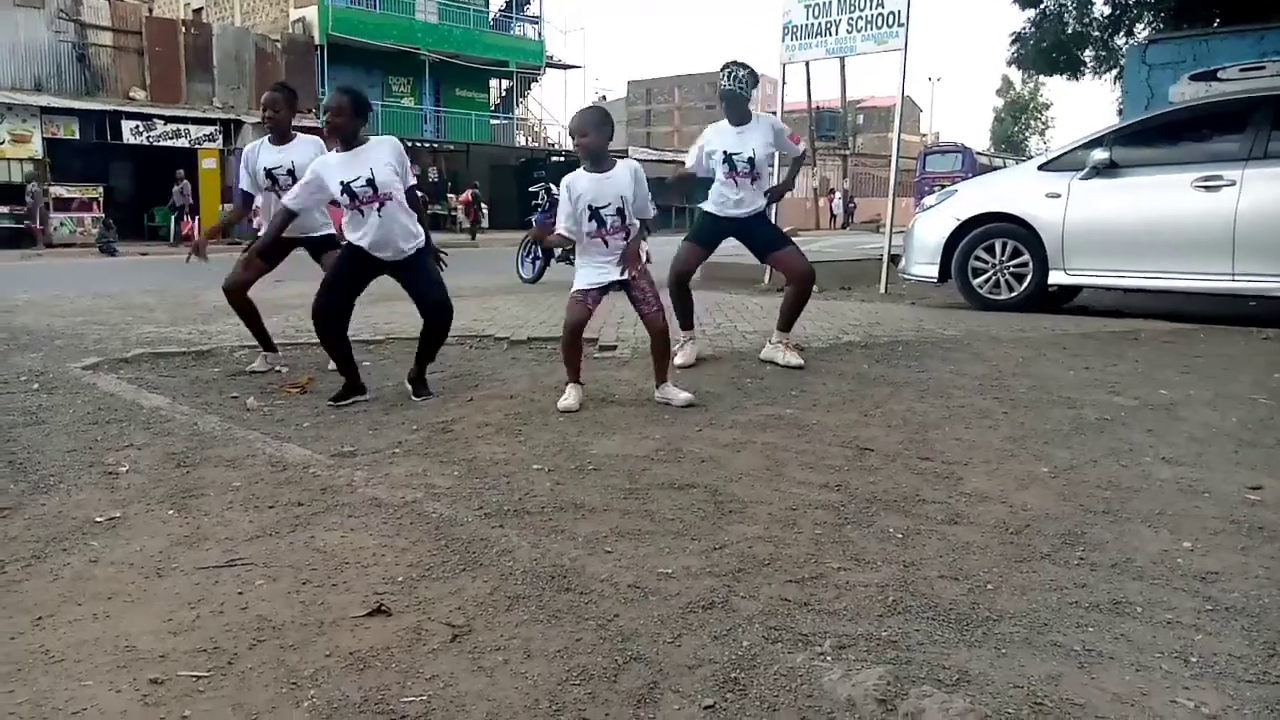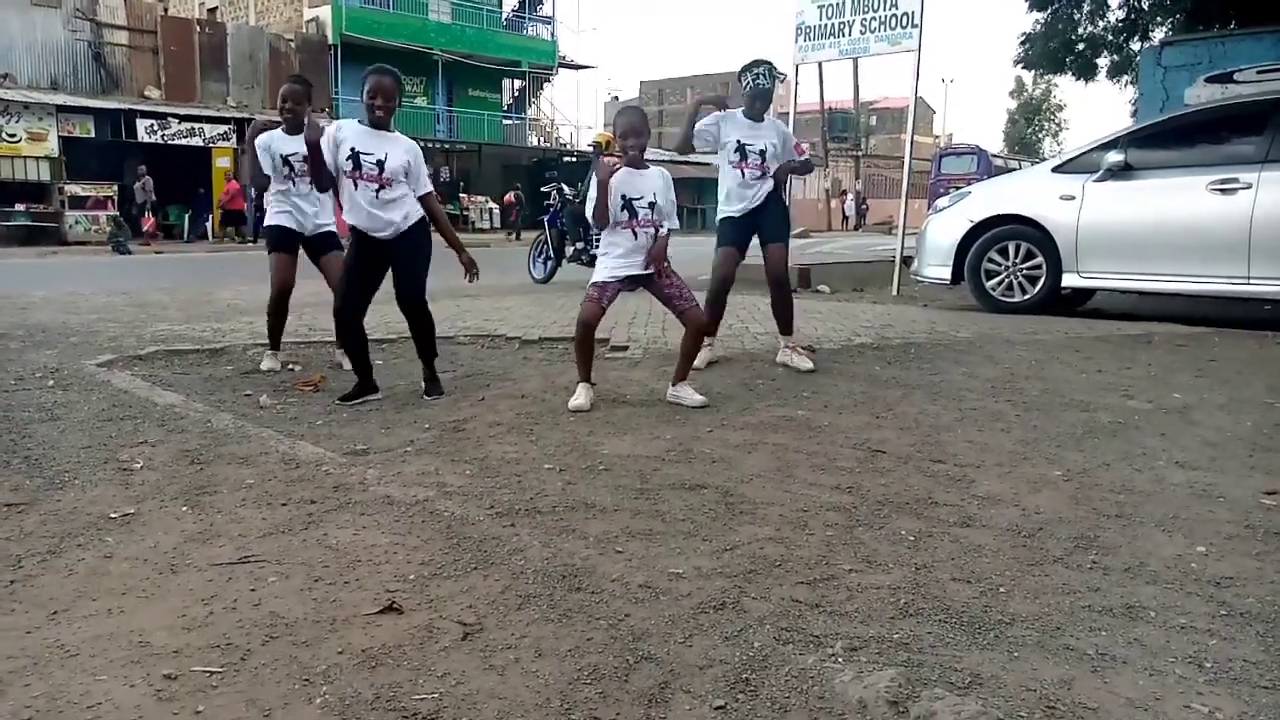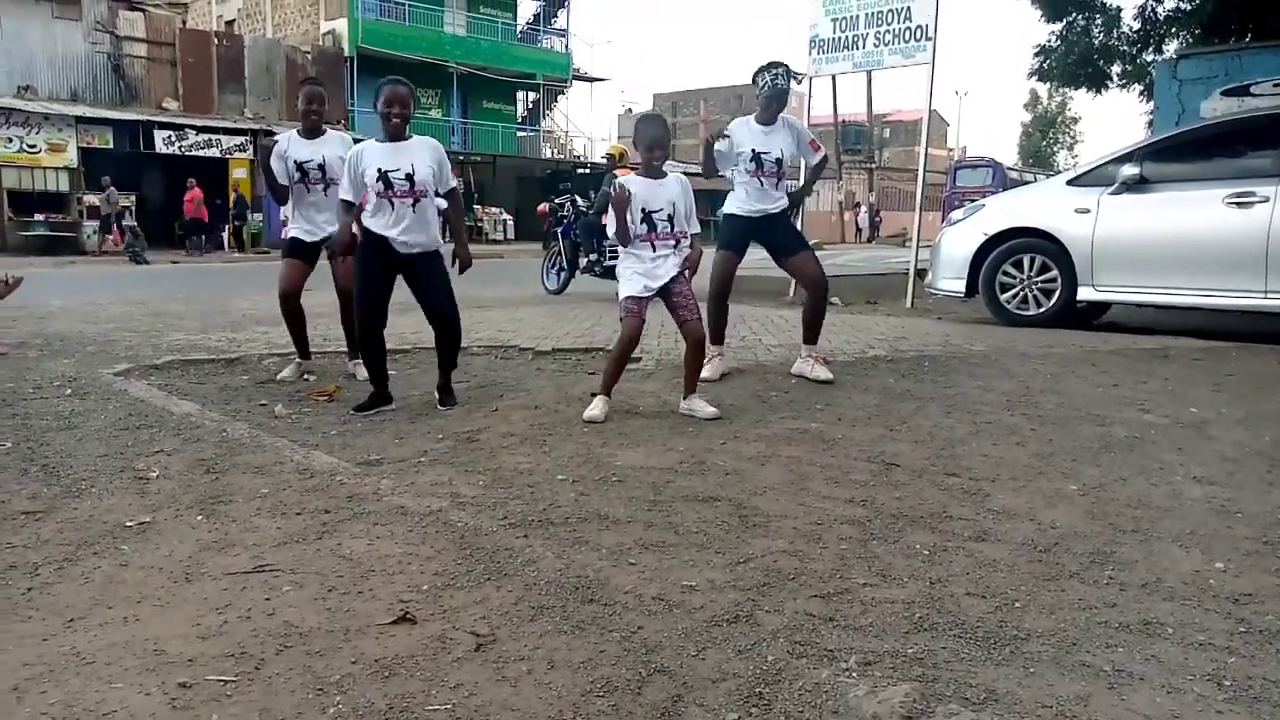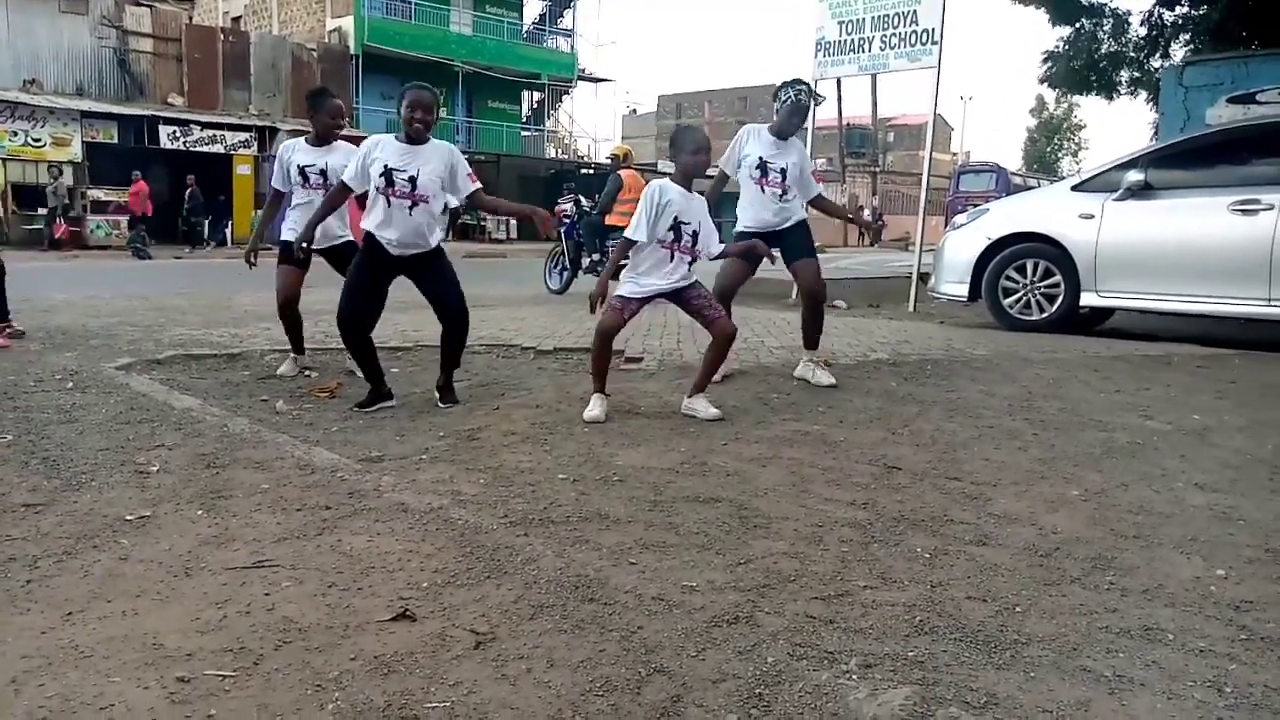
dt=1s
person 1, frame 1
left shoulder: (390, 146)
right shoulder: (323, 167)
left elbow: (411, 196)
right elbow: (288, 208)
left wrist: (429, 243)
right wrist: (259, 245)
left hip: (409, 248)
right hip: (360, 251)
left knee: (440, 311)
right knee: (324, 314)
left ankle: (418, 374)
right ankle: (353, 383)
person 1, frame 2
left shoulder: (408, 147)
right shoulder: (340, 131)
left elbow: (429, 201)
left wrist: (460, 249)
right wrist: (314, 154)
left hip: (409, 234)
right hip: (364, 238)
left knee: (412, 303)
right knee: (346, 312)
left ankle: (430, 373)
right ankle: (366, 381)
person 1, frame 3
left shoulder: (430, 147)
right shoulder: (361, 153)
left elbow: (452, 196)
right elbow: (348, 206)
left wrist: (461, 243)
right wrist: (345, 226)
left hip: (424, 249)
right hip: (376, 246)
left knee: (446, 317)
right knee: (368, 322)
left ankle: (444, 384)
right ankle: (380, 391)
person 1, frame 4
left shoulder: (446, 154)
right shoulder: (375, 145)
left elbow: (478, 199)
right elbow: (344, 189)
left wrist: (528, 211)
right wrist: (311, 225)
left hip: (425, 252)
right hip: (377, 249)
left knee: (456, 314)
right knee: (349, 320)
left ankle: (445, 382)
right ankle: (379, 387)
person 2, frame 1
left shoulder: (769, 124)
right shoulder: (713, 133)
left elbow: (800, 152)
right elbow: (690, 171)
left wrist: (786, 184)
left hip: (754, 215)
right hip: (716, 213)
left knee: (804, 275)
right knee: (678, 273)
left ankle: (778, 342)
right ankle: (687, 340)
person 2, frame 2
left shoulder: (778, 129)
right shoulder: (723, 121)
left elbow: (806, 164)
right elbow: (683, 147)
left wrist: (788, 167)
right wrist: (700, 104)
left hip: (769, 205)
right hip: (732, 212)
left knee: (778, 277)
right knee: (722, 279)
left ankle: (788, 346)
right ankle: (706, 344)
person 2, frame 3
left shoulder: (792, 127)
right shoulder: (738, 128)
left elbow: (821, 158)
right elbow: (711, 172)
left wrist: (805, 188)
right wrist: (708, 147)
left hip: (777, 215)
right hip: (739, 214)
left knee: (818, 283)
right knee: (719, 285)
left ankle: (808, 357)
right ankle: (716, 354)
person 2, frame 4
left shoulder: (798, 150)
right shoulder: (749, 134)
left elbow: (814, 197)
right elbow: (722, 177)
left wrist: (853, 218)
left hip: (792, 227)
right hip: (751, 228)
left knee: (814, 291)
right knee: (722, 290)
left ankle: (810, 361)
person 3, frame 1
left shoulder: (632, 170)
right shoulder: (571, 182)
left elbow: (644, 216)
right elbow: (566, 234)
left wrist: (634, 243)
right wrist: (546, 236)
left hip: (629, 263)
right hip: (593, 266)
left knee: (659, 326)
right knee: (573, 322)
left ankle: (663, 385)
right ankle: (574, 385)
person 3, frame 2
left shoulder: (661, 176)
right shoulder: (607, 172)
left elbow: (669, 224)
right elbow: (600, 223)
left wrist: (662, 243)
right wrist: (602, 181)
left hip: (652, 262)
right hip: (614, 262)
left knee: (698, 321)
right knee: (586, 318)
left ankle: (678, 385)
right ankle: (584, 385)
person 3, frame 3
left shoulder: (680, 182)
right shoulder: (625, 186)
left elbow: (692, 229)
right elbow: (624, 240)
left wrist: (696, 249)
right wrist: (617, 210)
left hip: (673, 270)
right hip: (637, 271)
left knee: (697, 335)
right knee: (630, 334)
left ankle: (690, 398)
right ankle: (602, 396)
person 3, frame 4
left shoulder: (699, 203)
right shoulder: (658, 189)
left elbow: (712, 250)
right elbow: (630, 238)
left wrist: (751, 245)
right wrist: (604, 278)
left hip: (681, 281)
right hip: (642, 278)
left knee: (726, 331)
right knee: (606, 327)
left ankle: (694, 397)
right ankle: (599, 396)
person 4, frame 1
left shoulder: (313, 144)
right shoulder: (253, 152)
right elbow: (243, 207)
right wrist: (209, 234)
left hip: (318, 229)
right knee: (232, 287)
right ankle: (269, 351)
person 4, frame 2
left shoulder: (323, 134)
right shoulder: (267, 139)
left elbow: (326, 184)
right elbow: (259, 185)
right wrist: (251, 138)
left hip: (321, 223)
right hip: (282, 220)
right knee: (281, 288)
left ankle: (343, 347)
right ankle: (273, 351)
person 4, frame 3
left shoulder: (343, 141)
right shoulder: (282, 145)
right elbow: (280, 198)
right wrist: (265, 161)
left hip: (338, 226)
right hip: (301, 229)
left knee: (347, 291)
right knee: (287, 292)
left ankle: (356, 357)
right ankle: (302, 358)
person 4, frame 4
left shoulder: (349, 152)
right shoulder: (288, 150)
right elbow: (275, 198)
right wrist: (256, 239)
left hip: (337, 236)
right hip: (295, 236)
right knee: (286, 299)
right ankle: (297, 355)
